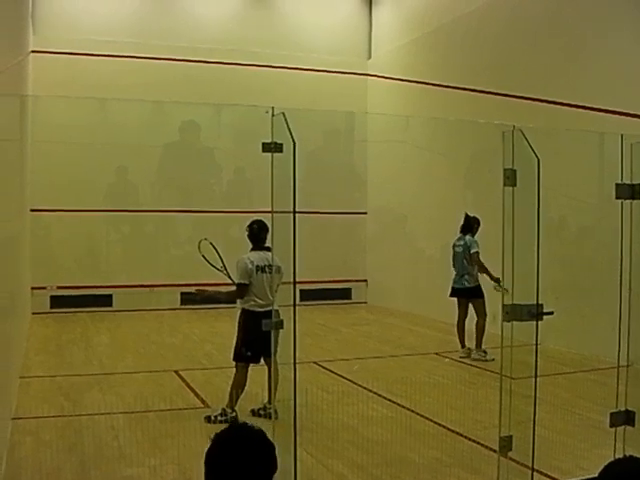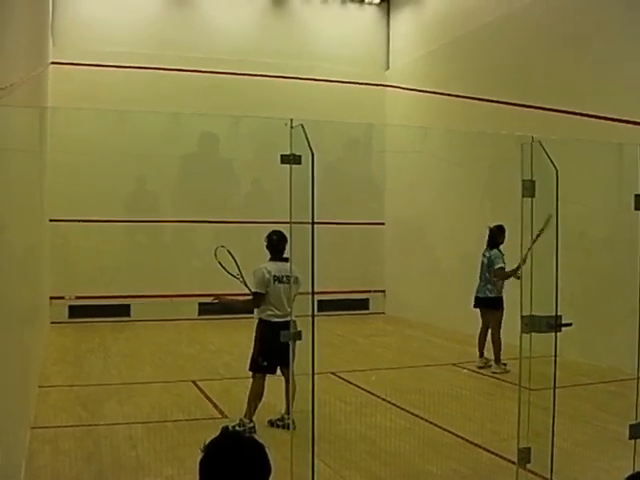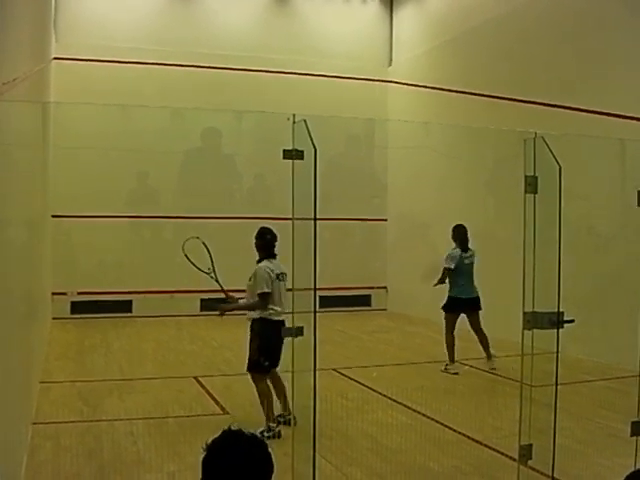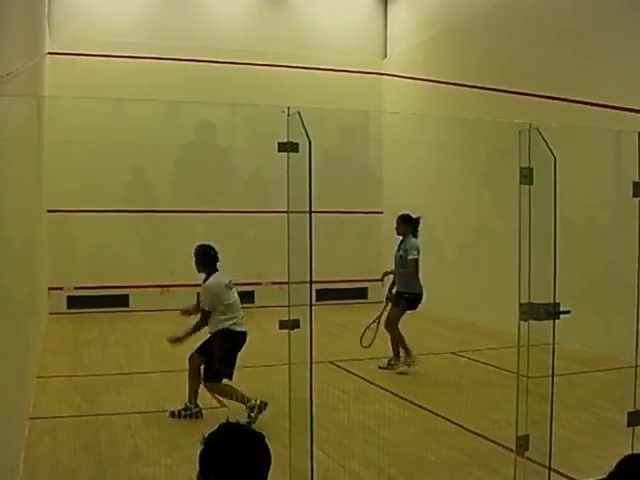
dt=0.7s
person 1, frame 1
left shoulder: (246, 261)
right shoulder: (275, 260)
left elbow: (240, 294)
right elbow: (272, 289)
left wrist: (212, 294)
left hip: (252, 316)
right hip: (270, 314)
left knee: (242, 365)
right knee: (271, 361)
left ankle: (230, 411)
right ankle: (270, 407)
person 1, frame 2
left shoulder: (263, 271)
right shoulder: (293, 271)
left elbow: (257, 302)
right elbow: (290, 299)
left wrist: (228, 301)
left hip: (269, 326)
right hip: (288, 325)
left knee: (259, 375)
right knee: (288, 372)
left ankle: (247, 421)
right ankle: (288, 417)
person 1, frame 3
left shoulder: (262, 269)
right shoulder: (277, 267)
left elbow: (262, 303)
left wrist: (233, 308)
right wrist: (239, 302)
left hip: (265, 325)
right hip: (275, 324)
left knee: (257, 374)
right knee: (271, 372)
left ankle: (272, 426)
right ankle: (286, 414)
person 1, frame 4
left shoulder: (210, 285)
right shoulder: (217, 279)
left elbow: (204, 320)
left wrist: (184, 336)
right wrist: (196, 309)
left hip: (230, 334)
right hip: (223, 332)
left knee: (211, 383)
right knee: (194, 360)
left ankle: (252, 404)
right ankle: (192, 407)
person 2, frame 1
left shoulder: (457, 242)
right shoulder: (471, 241)
right elbow: (477, 261)
right wrist: (492, 276)
left hip: (459, 284)
right hip: (471, 284)
left knee: (462, 316)
right knee: (481, 316)
left ankle: (464, 349)
right ankle: (478, 350)
person 2, frame 2
left shoulder: (487, 251)
right shoulder: (496, 254)
right elbow: (501, 276)
left wrist: (512, 273)
right wrist: (517, 268)
left hip: (481, 294)
right hip: (492, 296)
left knee: (485, 327)
right knee: (495, 330)
left ankle: (481, 359)
right ankle: (497, 364)
person 2, frame 3
left shoulder: (453, 254)
right shoulder: (469, 252)
left elbow: (443, 278)
left wrist: (439, 281)
left hip: (457, 298)
right hip: (471, 296)
left knee: (449, 331)
right knee: (478, 329)
left ankle: (452, 365)
right ankle: (489, 359)
person 2, frame 4
left shoulder: (411, 245)
right shoulder: (402, 244)
left elbow: (412, 271)
left wrist: (391, 271)
right wrist: (390, 289)
left hip: (410, 292)
right hip: (402, 291)
left knee: (391, 324)
right knee: (390, 323)
left ankle: (408, 355)
right ankle: (396, 359)
